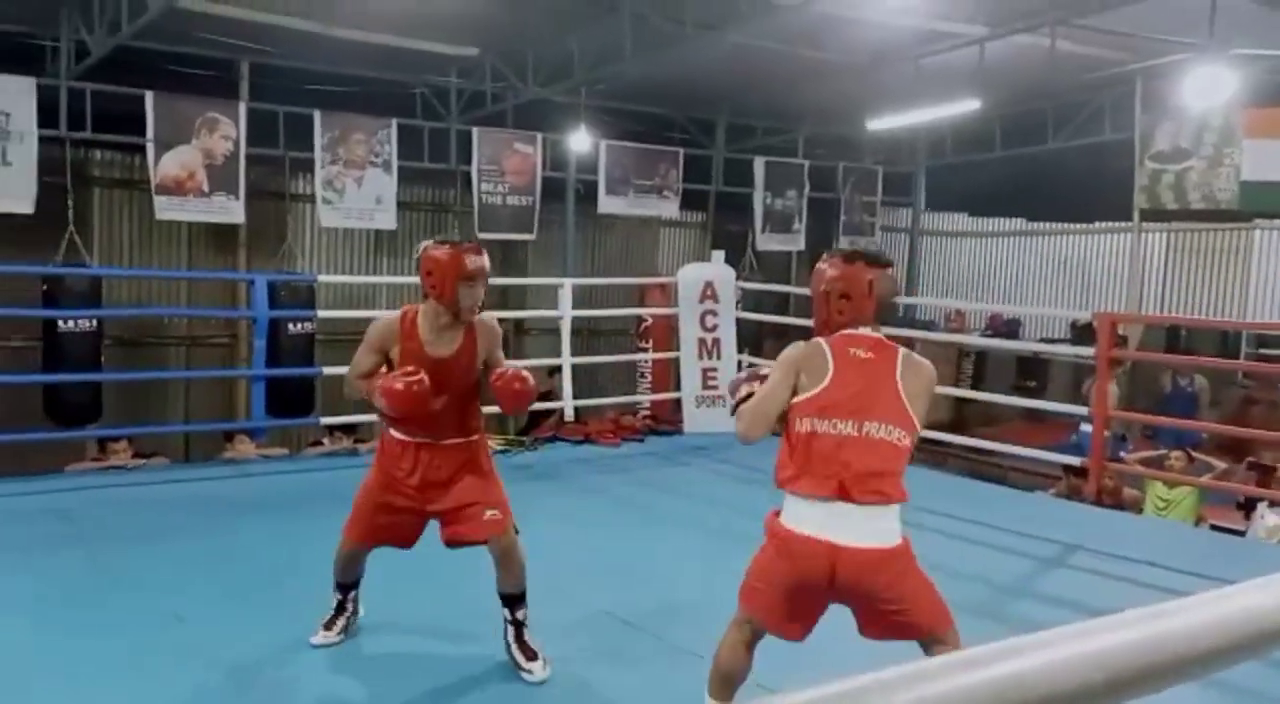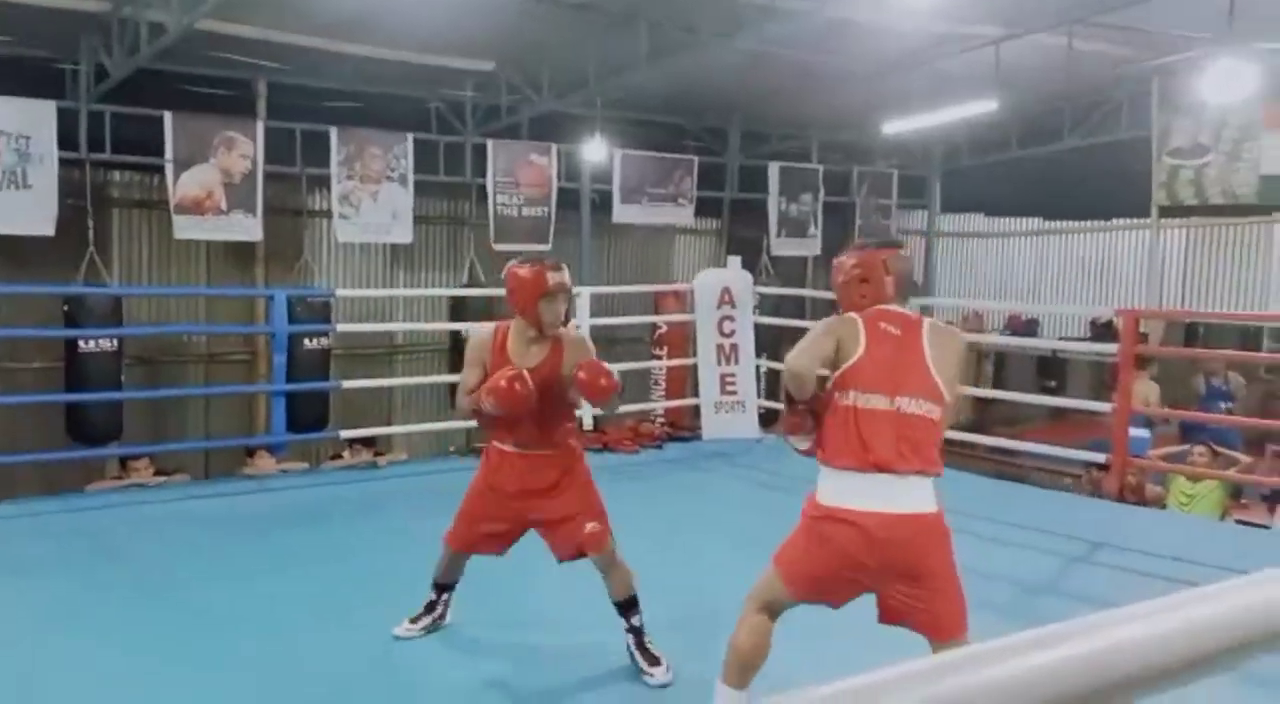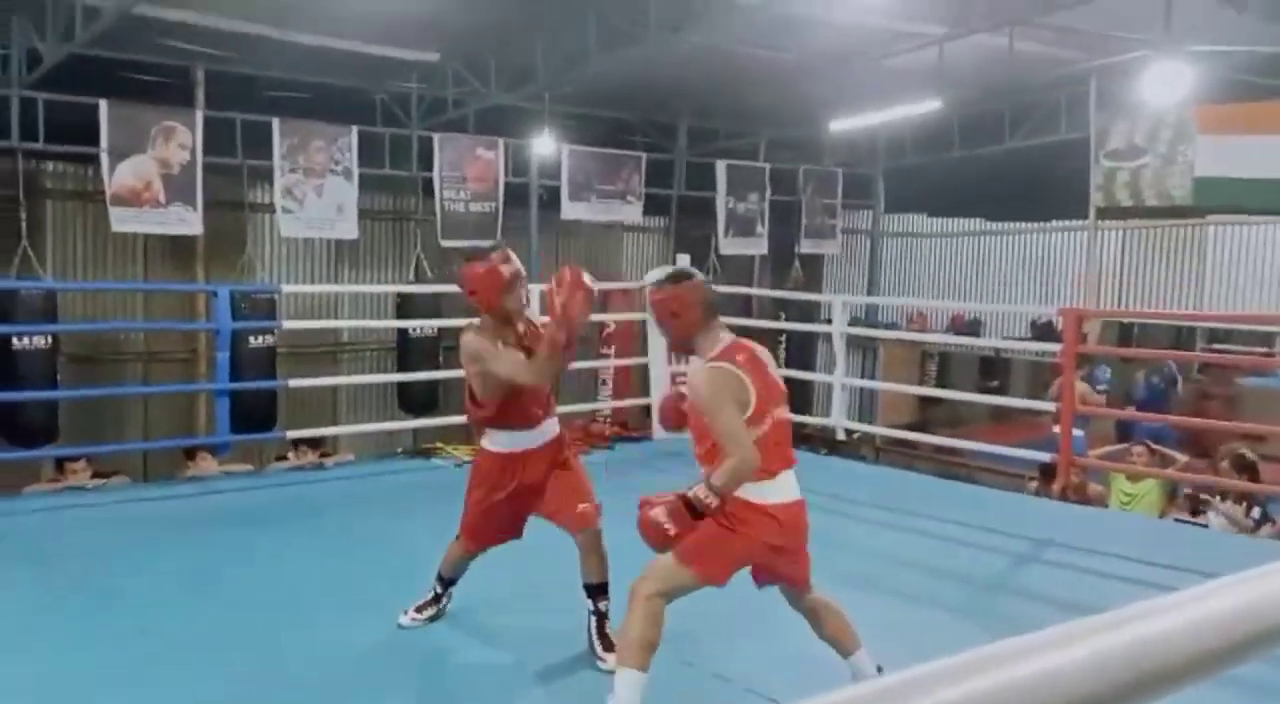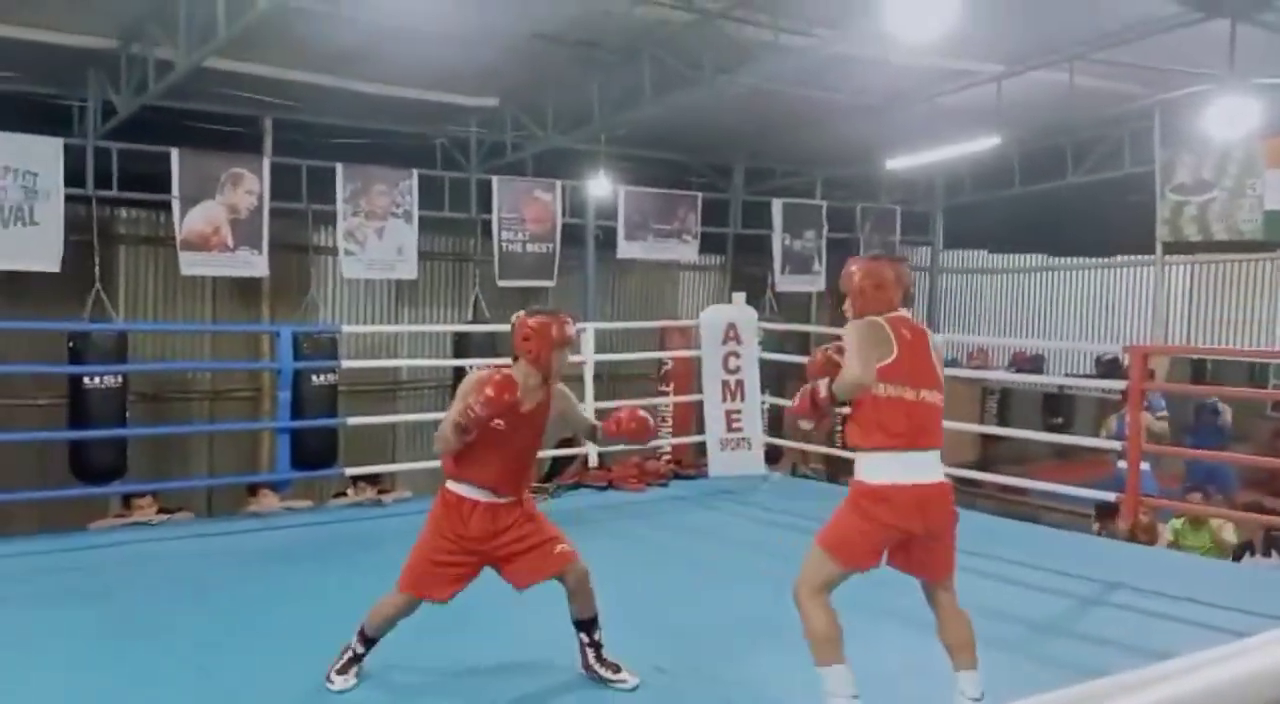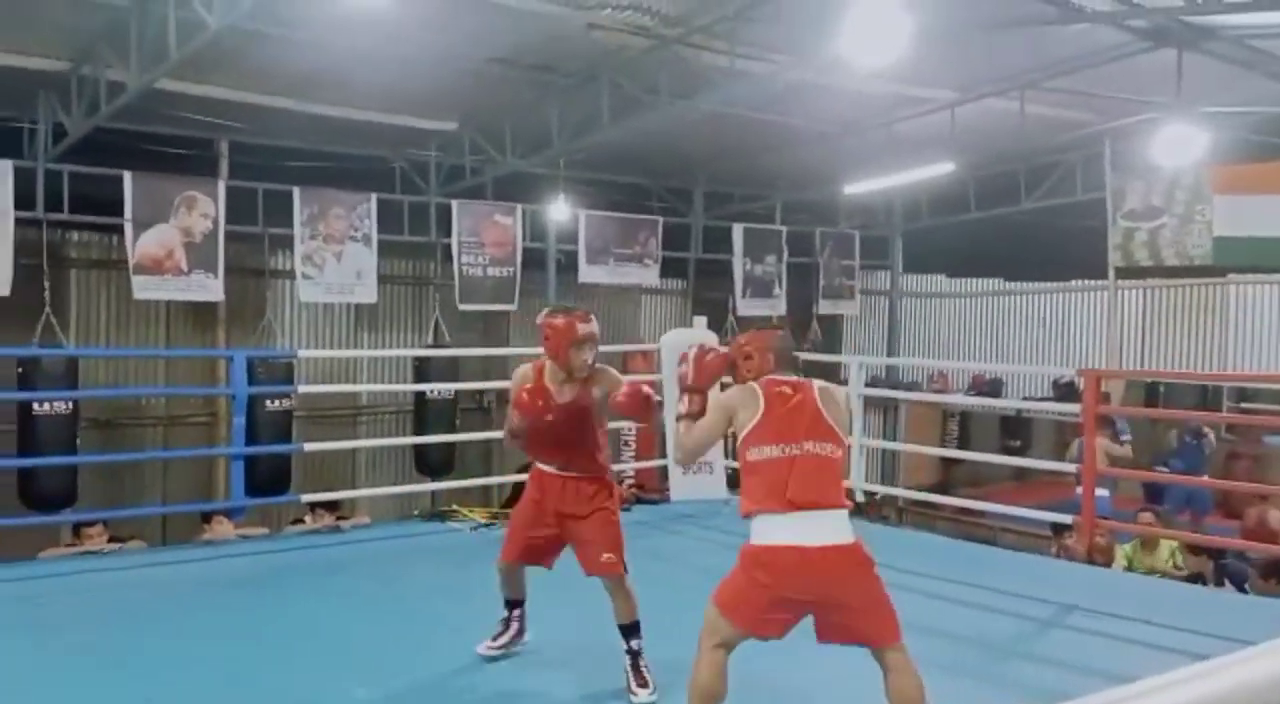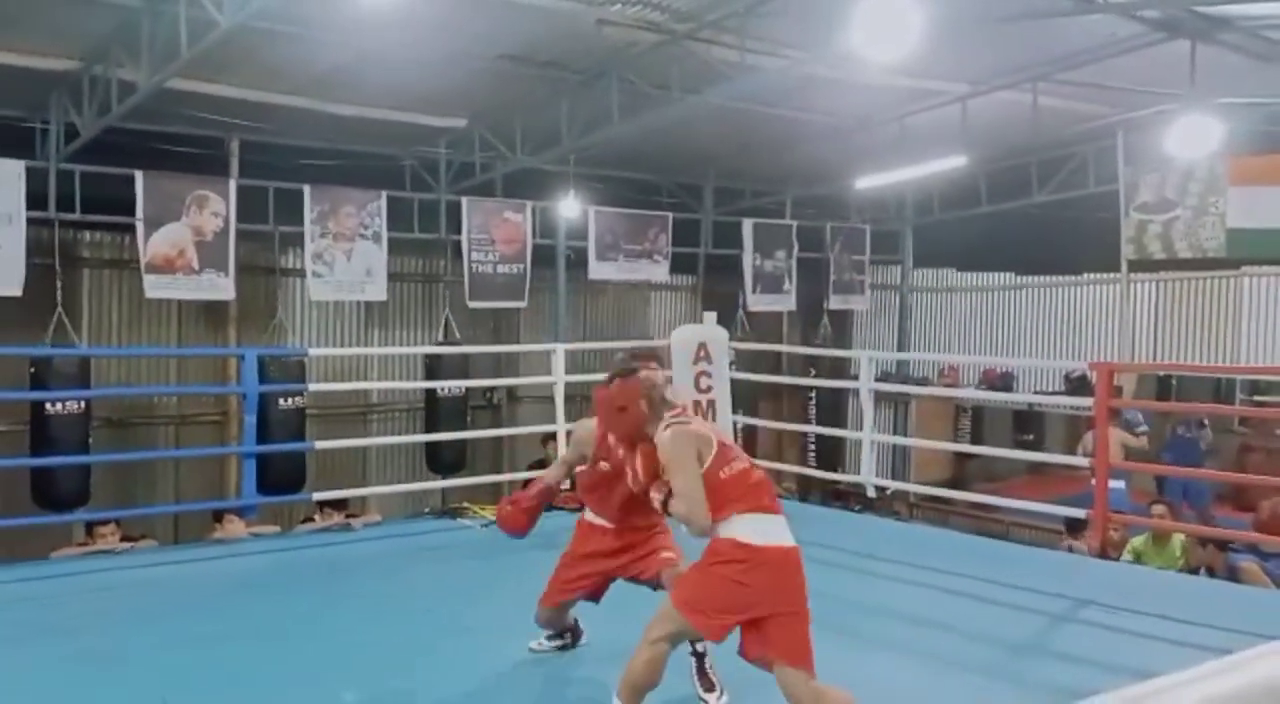
dt=0.7s
person 1, frame 1
left shoulder: (804, 356)
right shoulder: (919, 372)
left elbow: (749, 431)
left wrist: (746, 399)
left hip: (802, 538)
right hip: (879, 547)
left knee: (743, 631)
right knee: (943, 643)
person 1, frame 2
left shoulder: (839, 330)
right shoulder: (949, 342)
left elbow: (796, 367)
right elbow: (934, 422)
left wrist: (801, 406)
left hip: (839, 518)
right hip: (916, 522)
left knee: (760, 607)
right knee: (953, 647)
person 1, frame 3
left shoulder: (710, 380)
right shoulder: (754, 353)
left elbow: (745, 460)
left wrist: (698, 500)
right wrist: (703, 425)
left hip: (746, 514)
right hip: (787, 509)
left knee: (647, 592)
right knee: (805, 598)
person 1, frame 4
left shoulder: (864, 329)
right shoulder: (928, 341)
left elbow: (858, 381)
left wrist: (821, 393)
left hip: (880, 491)
right hip: (933, 489)
left knee: (810, 588)
right knee: (941, 594)
person 1, frame 5
left shoulder: (741, 396)
right shoulder: (832, 397)
left elbow: (684, 453)
left wrist: (691, 397)
left hip: (771, 554)
right hip: (838, 551)
left knee: (714, 644)
right knee: (892, 651)
person 1, frame 6
left shoulder: (673, 439)
right shoulder: (693, 425)
left elbow: (700, 520)
left wrist: (664, 499)
left hip: (742, 554)
right hip: (782, 558)
left knee: (657, 637)
person 2, frame 1
left shoulder: (486, 330)
right shoulder: (390, 328)
left elbow: (497, 380)
right elbow: (355, 382)
left wrist: (515, 390)
right wrist: (379, 396)
left hip: (464, 455)
right hip: (402, 455)
left knee: (504, 542)
right knee: (354, 542)
left ankle: (516, 633)
right ankle: (345, 606)
person 2, frame 2
left shoulder: (574, 343)
right shoulder: (485, 341)
left elbow: (600, 396)
right elbow: (464, 406)
left wrist: (604, 391)
right wrist: (485, 403)
left hip: (558, 466)
right hip: (503, 461)
left knee: (604, 551)
right knee: (456, 544)
left ankle: (637, 638)
right ankle: (437, 606)
person 2, frame 3
left shoulder: (523, 321)
right shoulder: (476, 345)
right elbow: (538, 379)
left wrist: (561, 324)
right wrist: (562, 330)
left hip: (550, 449)
right hip: (500, 459)
left knee: (589, 531)
right knee: (471, 542)
left ankle: (599, 623)
right ankle: (439, 594)
person 2, frame 4
left shoulder: (556, 395)
right shoulder: (481, 383)
left elbow: (592, 431)
right elbow: (442, 447)
left wrist: (620, 427)
right wrist: (466, 418)
left hip: (513, 512)
right hip: (460, 508)
left knee: (576, 573)
right knee: (407, 597)
left ankle: (592, 654)
right ankle: (355, 653)
person 2, frame 5
left shoulder: (603, 380)
right shoulder: (526, 378)
left elbow: (639, 412)
right elbow: (514, 441)
left wrist: (647, 405)
right wrist: (518, 425)
left hip: (592, 488)
right hip: (544, 483)
left knee: (614, 575)
right knee: (510, 561)
left ankle: (635, 659)
right ankle: (513, 622)
person 2, frame 6
right shoulder: (590, 432)
right elbow: (559, 470)
right wrist: (529, 499)
left hip: (643, 530)
right hip: (596, 532)
left knee: (679, 576)
right knee: (547, 616)
left ankle: (700, 663)
right ankle: (569, 632)
